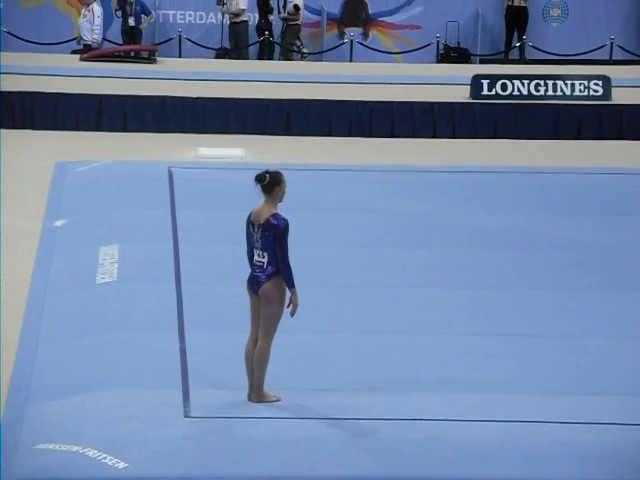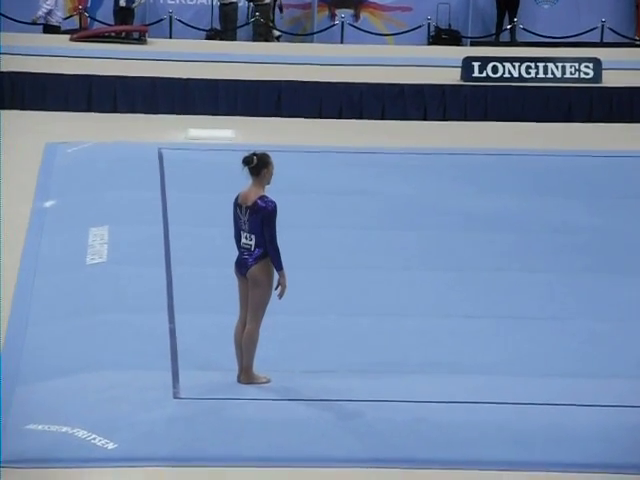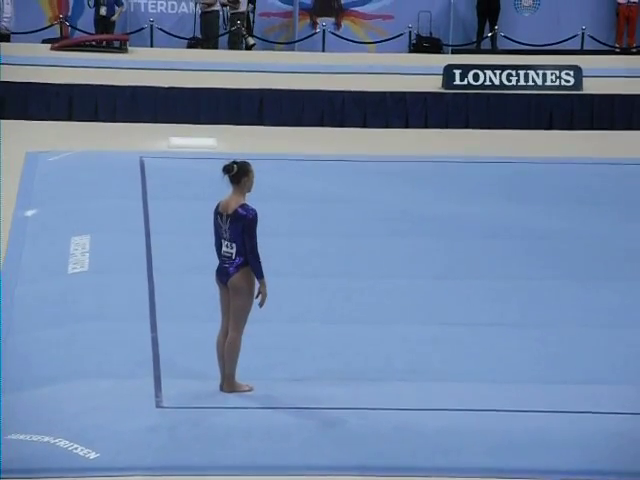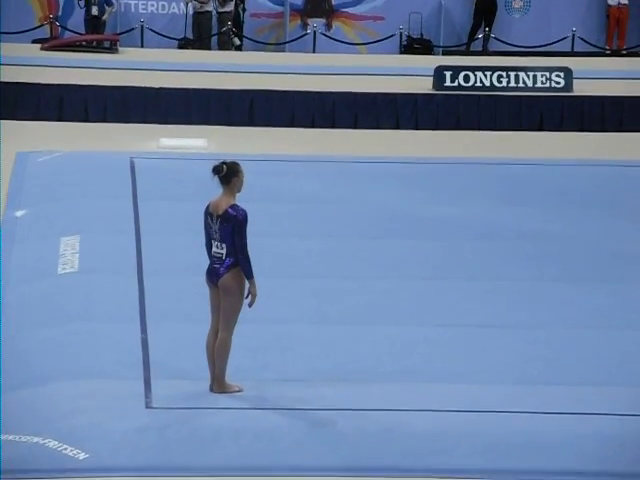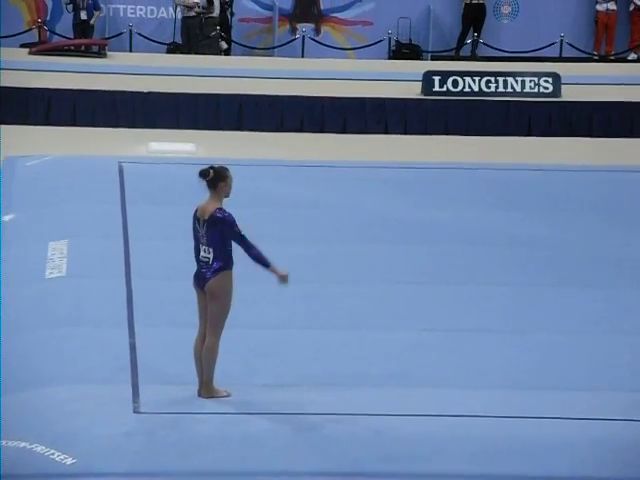
dt=1s
person 1, frame 1
left shoulder: (251, 216)
right shoulder: (279, 222)
right elbow: (283, 260)
right wrist: (293, 291)
left hip: (253, 280)
right hip: (271, 284)
left knee: (254, 336)
right knee: (265, 339)
left ankle: (252, 389)
right ankle: (258, 392)
person 1, frame 2
left shoulder: (238, 198)
right shoulder: (267, 205)
left elbow: (237, 234)
right elbow: (271, 242)
right wrist: (281, 274)
left hip: (241, 262)
right hip: (259, 266)
left knee: (243, 318)
right knee: (253, 322)
left ankle: (242, 370)
right ankle: (247, 373)
person 1, frame 3
left shoulder: (219, 207)
right shoulder: (248, 213)
left elbow: (217, 243)
right elbow: (252, 251)
right wrist: (262, 282)
left hip: (222, 271)
right hip: (240, 275)
left knee: (225, 327)
right knee: (235, 330)
left ankle: (224, 379)
right ankle: (230, 382)
person 1, frame 4
left shoulder: (209, 207)
right shoulder: (238, 213)
left elbow: (208, 244)
right elbow: (242, 251)
right wrist: (252, 282)
left hip: (212, 271)
right hip: (230, 275)
left knee: (215, 327)
right knee: (225, 330)
left ankle: (214, 380)
right ankle: (220, 383)
person 1, frame 5
left shoulder: (198, 213)
right shoulder: (223, 217)
right elbow: (247, 246)
right wrist: (274, 269)
left hip: (200, 276)
right hip: (218, 278)
left knee: (203, 332)
right knee: (213, 335)
left ankle: (203, 385)
right ankle: (208, 387)
